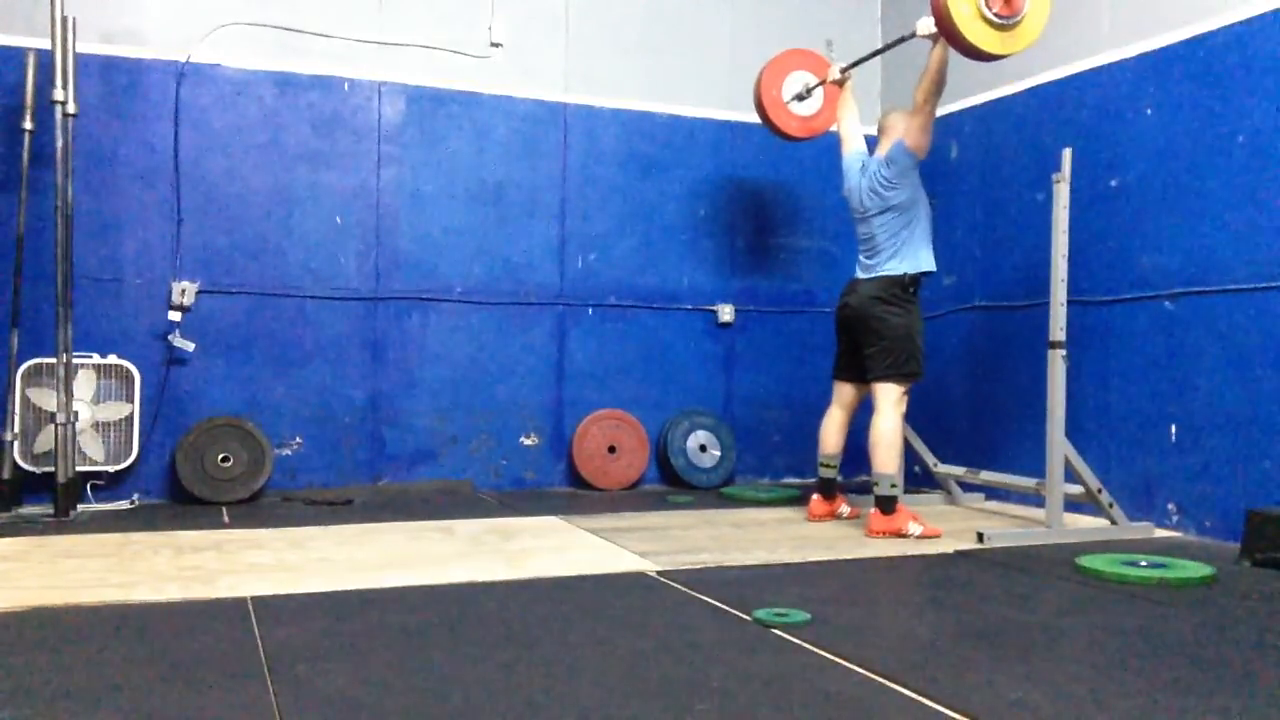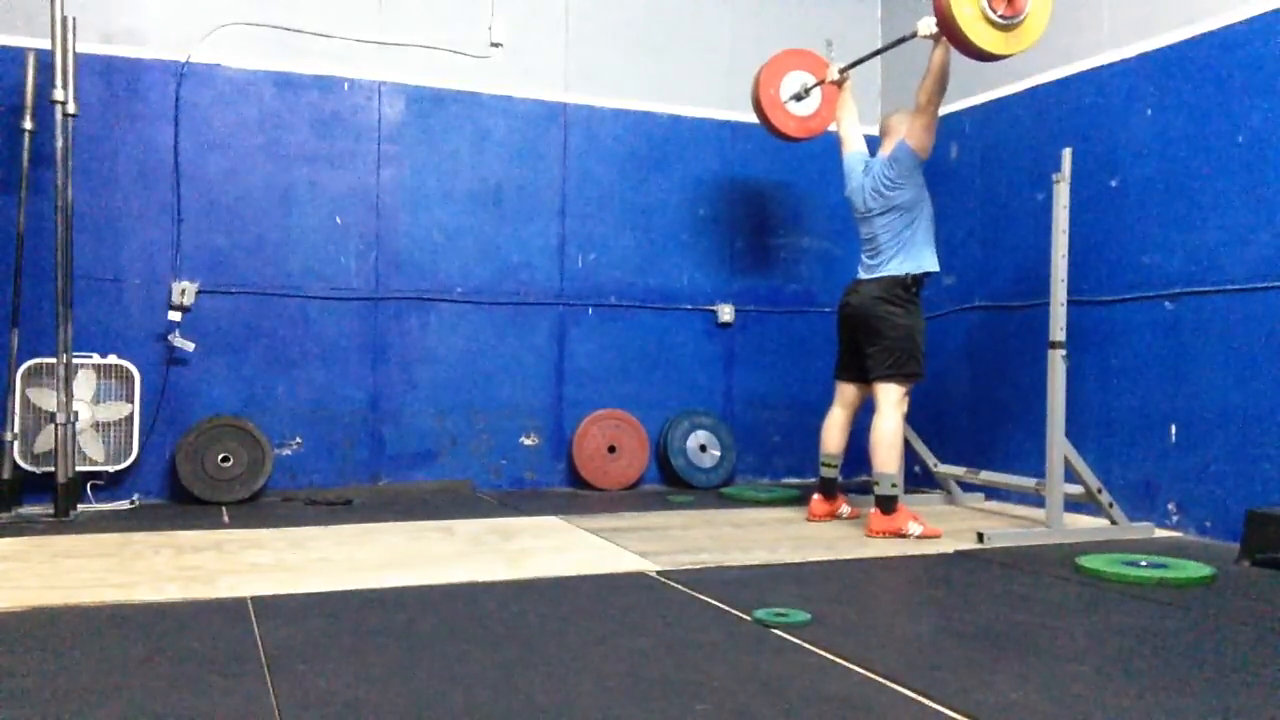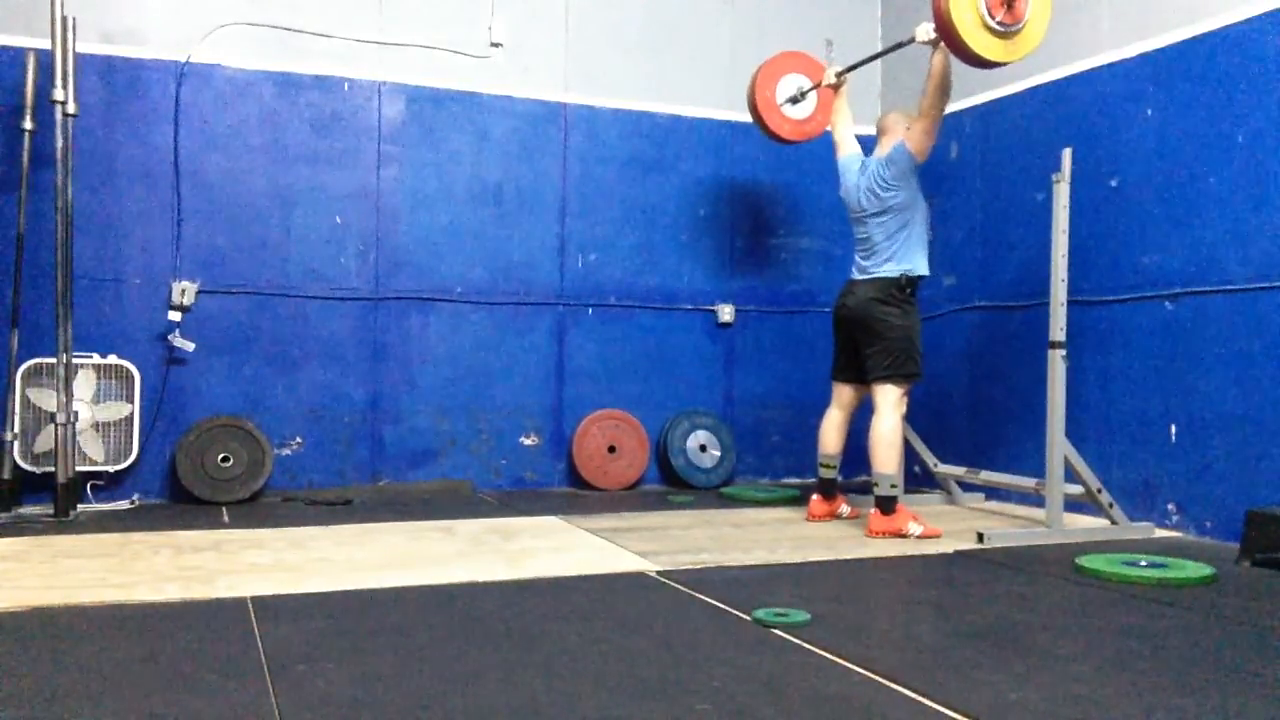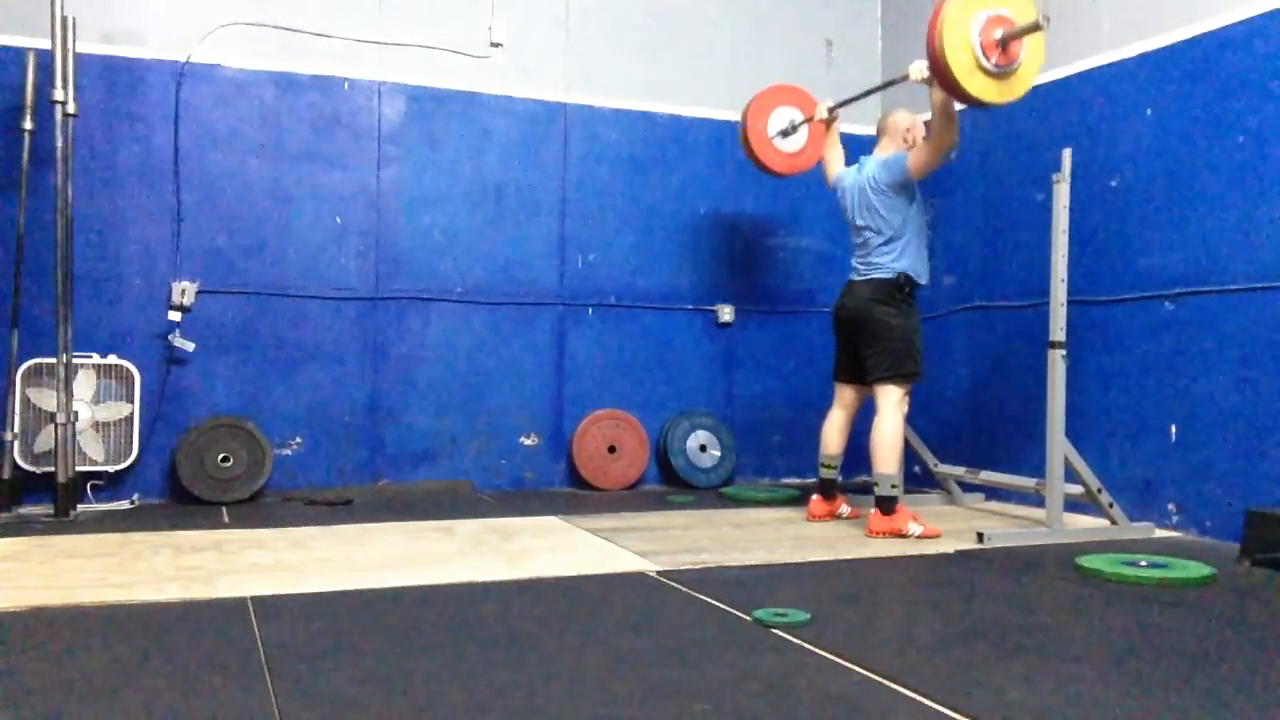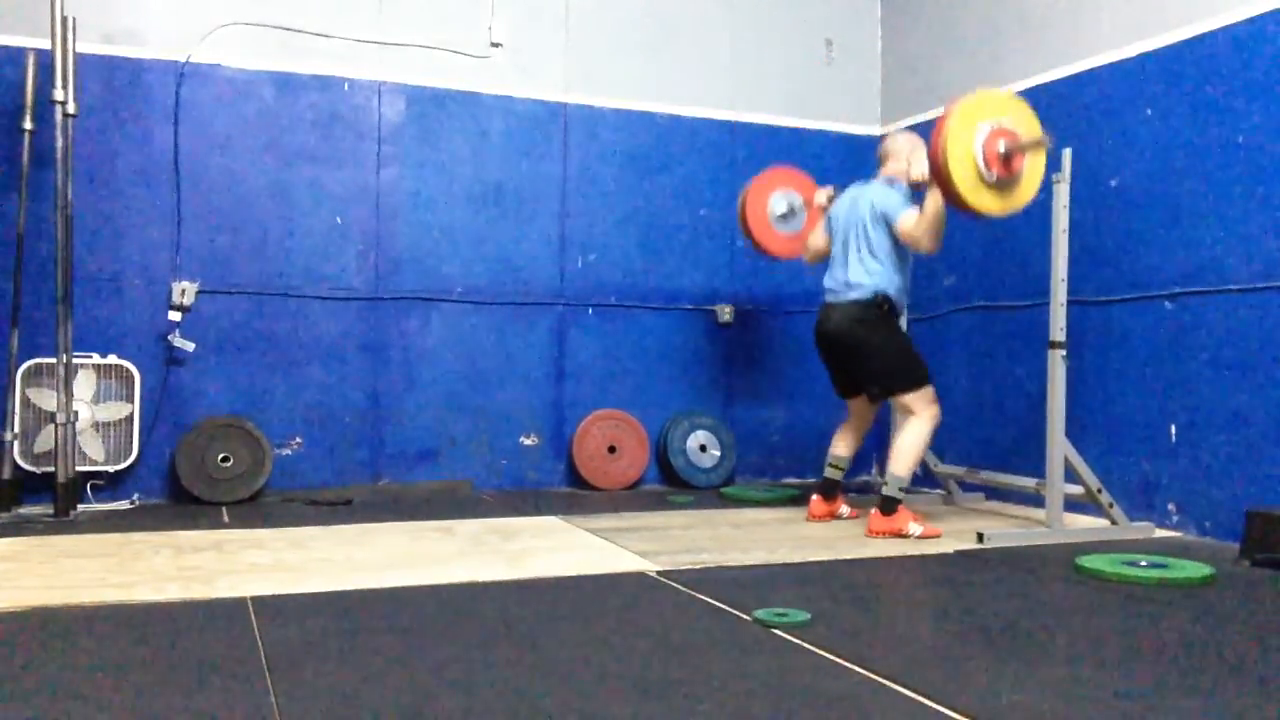
dt=0.4s
person 1, frame 1
left shoulder: (856, 168)
right shoulder: (898, 165)
left elbow: (849, 125)
right elbow: (925, 103)
left wrist: (843, 85)
right wrist: (940, 42)
left hip: (858, 295)
right hip: (889, 297)
left knee: (844, 399)
right knee: (890, 401)
left ankle: (825, 496)
right ankle: (887, 512)
person 1, frame 2
left shoulder: (858, 170)
right shoulder: (900, 167)
left elbow: (848, 126)
right elbow: (928, 105)
left wrist: (842, 85)
right wrist: (942, 43)
left hip: (859, 296)
right hip: (892, 298)
left knee: (846, 399)
right knee: (892, 401)
left ankle: (826, 497)
right ankle: (887, 513)
person 1, frame 3
left shoulder: (853, 170)
right shoulder: (896, 167)
left elbow: (842, 130)
right elbow: (933, 110)
left wrist: (837, 90)
right wrist: (941, 48)
left hip: (853, 296)
right hip: (887, 298)
left knee: (843, 401)
right knee: (890, 403)
left ankle: (825, 497)
right ankle: (887, 514)
person 1, frame 4
left shoulder: (853, 177)
right shoulder: (892, 169)
left elbow: (831, 169)
right elbow: (944, 141)
left wrist: (830, 126)
right wrist: (938, 83)
left hip: (853, 297)
right hip: (886, 297)
left knee: (845, 402)
right knee: (892, 403)
left ankle: (825, 497)
right ankle: (887, 513)
person 1, frame 5
left shoulder: (849, 198)
right shoulder: (893, 195)
left elbow: (813, 252)
right elbow: (925, 240)
left wrist: (822, 210)
right wrist: (936, 185)
left hip: (831, 320)
right hip: (865, 317)
left knee: (862, 412)
right knee: (923, 410)
left ankle: (825, 497)
right ankle: (889, 511)
